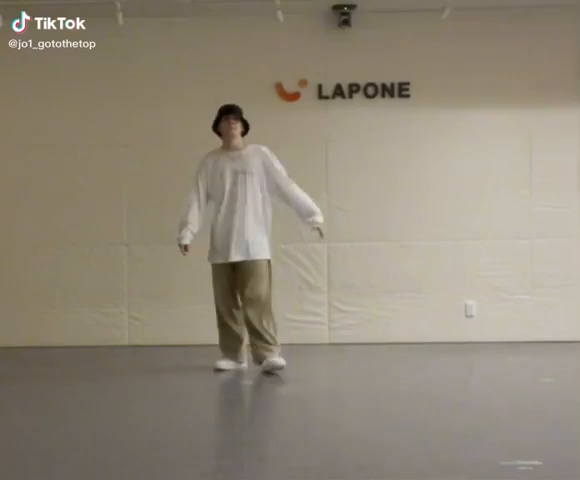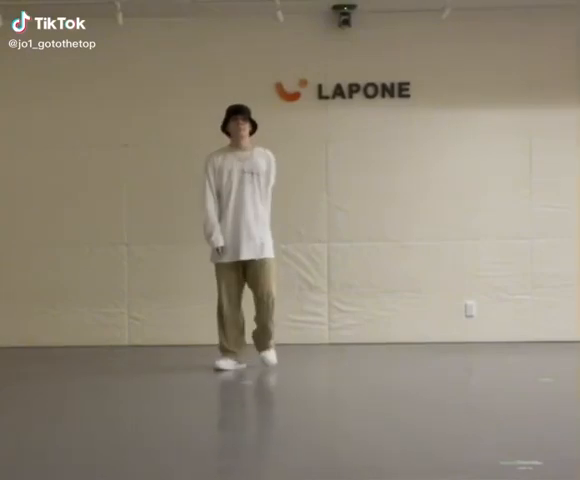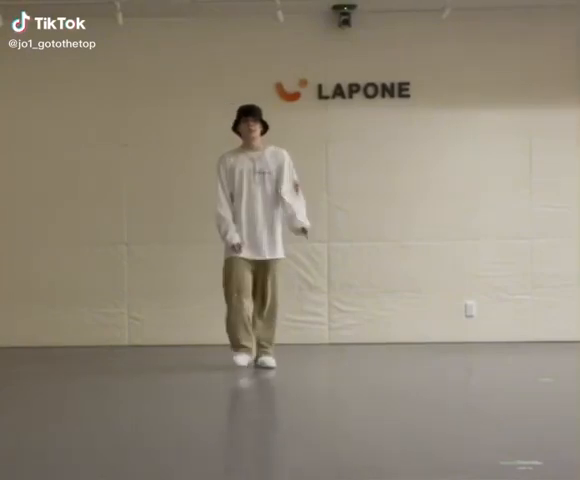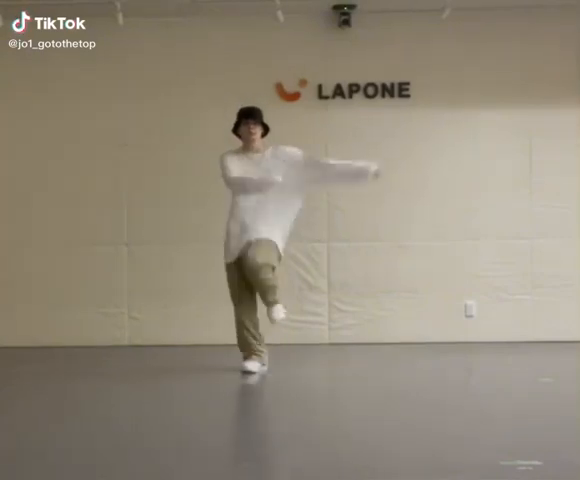
dt=0.4s
person 1, frame 1
left shoulder: (260, 155)
right shoulder: (209, 161)
left elbow: (287, 187)
right elbow: (197, 199)
left wrist: (313, 215)
right wrist: (186, 233)
left hip: (254, 241)
right hip: (222, 243)
left knee: (257, 299)
right knee: (225, 302)
left ankle: (269, 353)
right ankle: (233, 354)
person 1, frame 2
left shoulder: (266, 157)
right shoulder: (215, 160)
left elbow: (266, 199)
right elbow: (210, 201)
right wrist: (215, 236)
left hip: (259, 240)
right hip: (228, 242)
left knee: (266, 295)
right knee: (228, 301)
left ankle: (265, 344)
right ankle: (232, 354)
person 1, frame 3
left shoulder: (279, 156)
right shoulder: (227, 160)
left elbow: (290, 193)
right elbow: (223, 202)
left wrist: (299, 220)
right wrist: (230, 234)
left hip: (269, 242)
right hip: (240, 242)
left knee: (267, 300)
right knee: (237, 294)
left ankle: (264, 351)
right ankle: (243, 348)
person 1, frame 4
left shoulder: (284, 155)
right shoulder: (229, 159)
left elbow: (325, 168)
right elbow: (235, 183)
left wrist: (362, 169)
right wrist: (267, 180)
left hip: (266, 233)
right hip: (236, 238)
left knee: (256, 263)
right knee: (242, 303)
left ankle: (273, 301)
right ankle: (254, 355)
